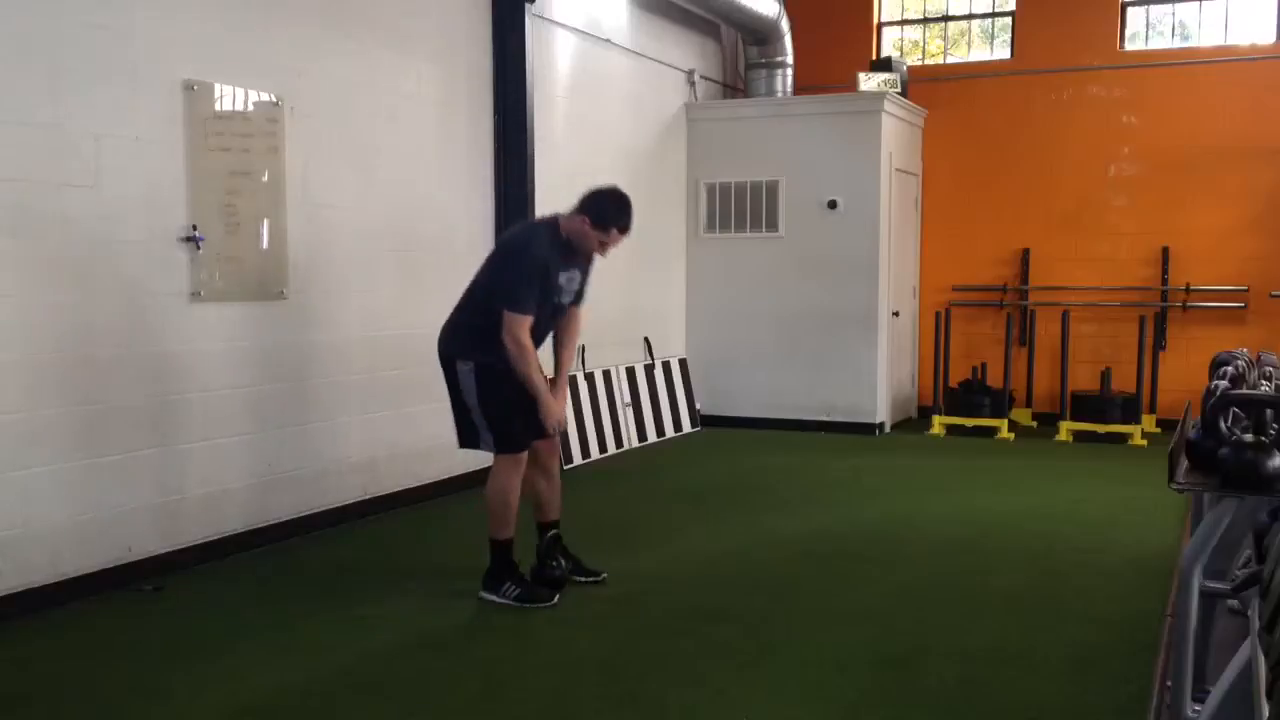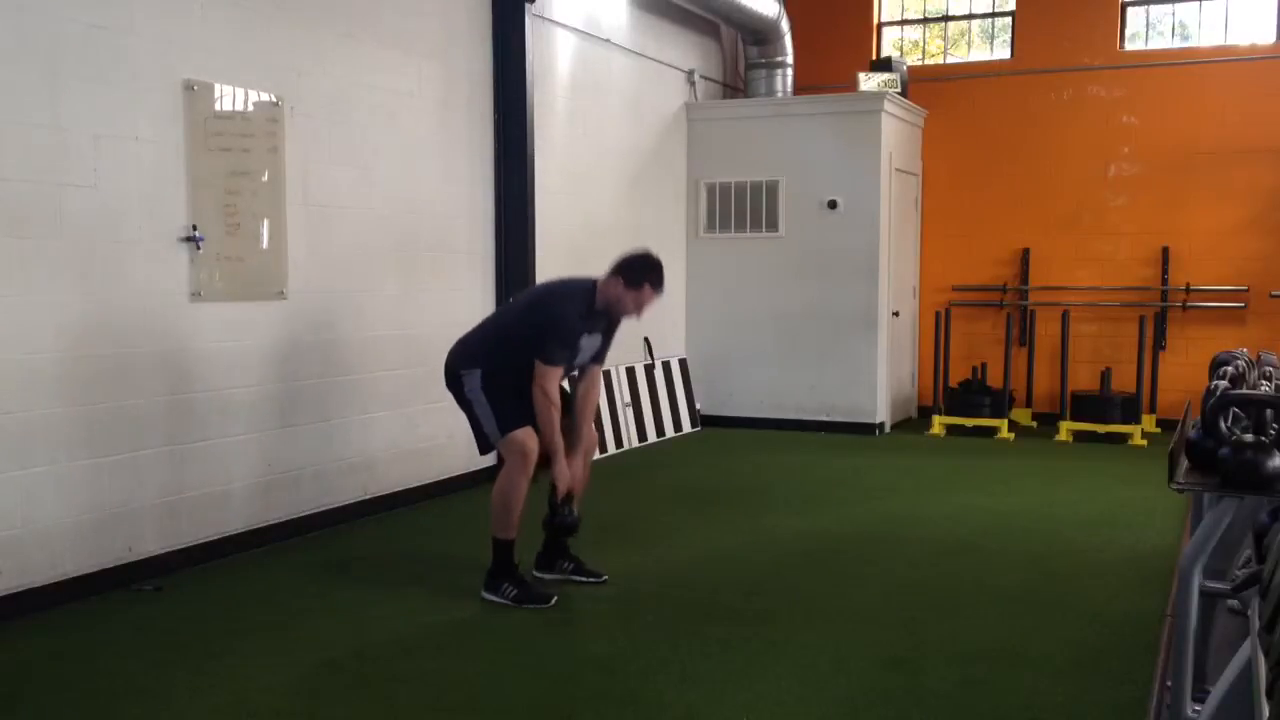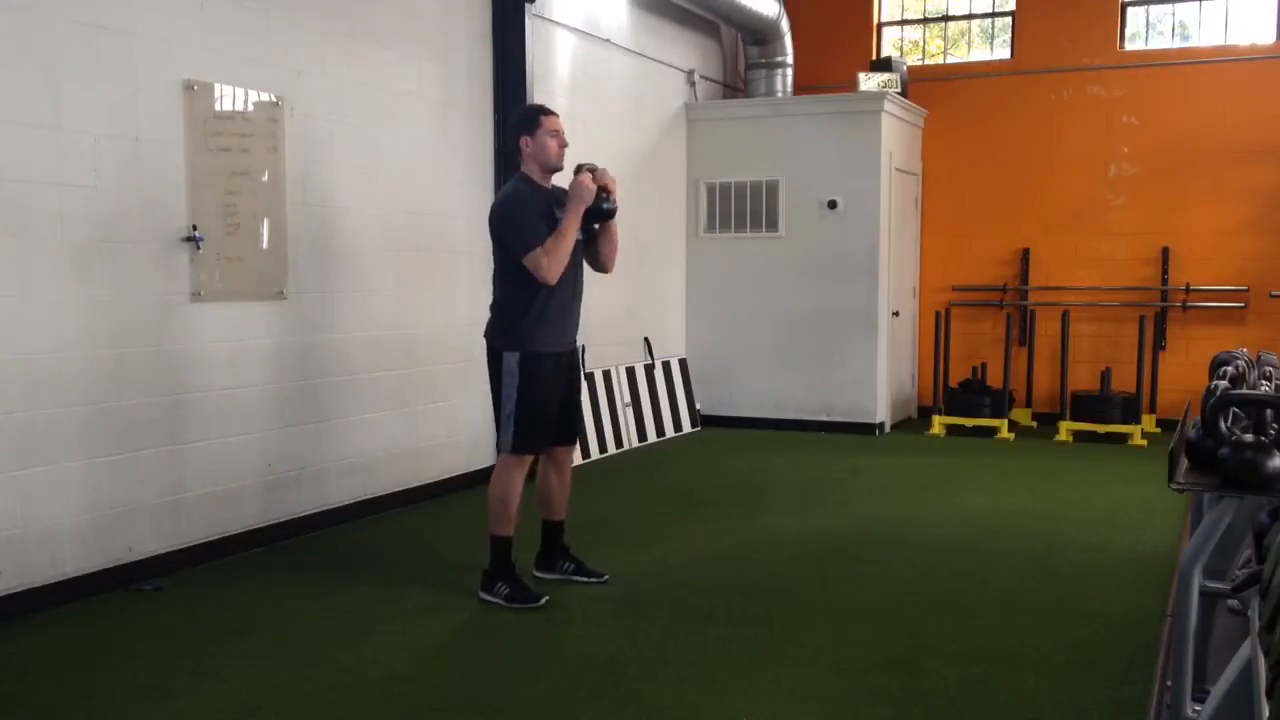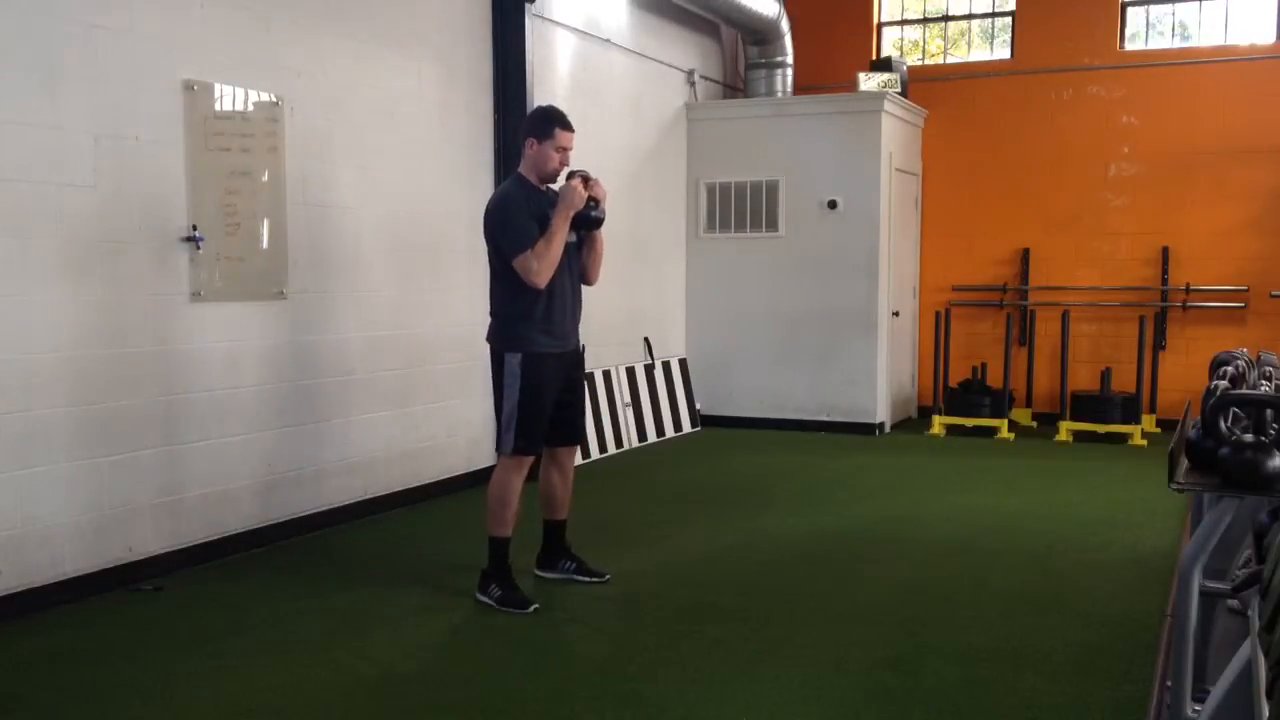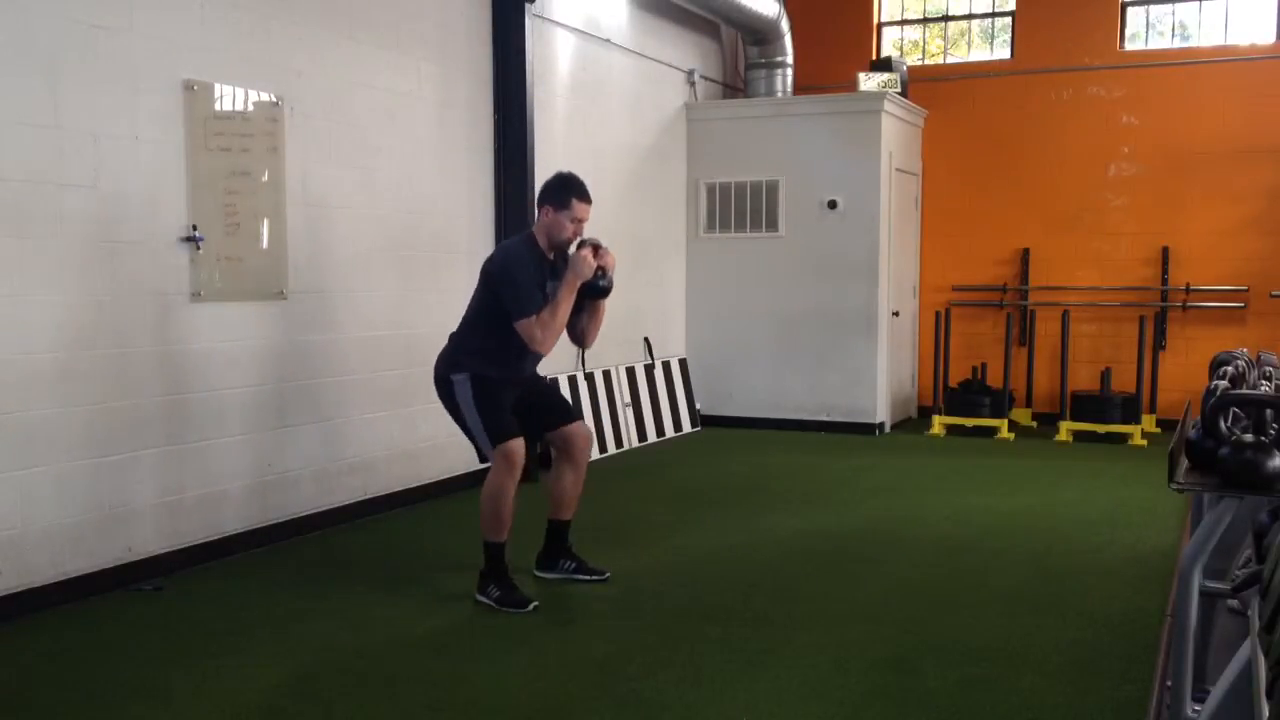
dt=1s
person 1, frame 1
left shoulder: (580, 253)
right shoulder: (530, 248)
left elbow: (569, 318)
right elbow: (514, 334)
left wrist: (560, 388)
right wrist: (544, 399)
left hip: (513, 353)
right hip: (475, 355)
left knee: (546, 447)
right knee: (513, 453)
left ankle: (551, 554)
right ankle: (499, 574)
person 1, frame 2
left shoulder: (607, 315)
right shoulder: (564, 309)
left elbow: (588, 383)
right elbow: (545, 393)
left wrist: (578, 447)
right wrist: (559, 462)
left hip: (523, 375)
right hip: (477, 368)
left knee: (587, 440)
right knee: (523, 450)
left ankle: (554, 553)
right ankle: (500, 575)
person 1, frame 3
left shoulder: (565, 198)
right shoulder: (515, 201)
left elbow: (605, 262)
right elbow: (548, 269)
right wrist: (576, 207)
left hip: (561, 345)
right hip: (522, 348)
left knee: (560, 450)
right knee: (517, 454)
left ankle: (552, 553)
right ankle: (497, 574)
person 1, frame 4
left shoulder: (557, 199)
right shoulder: (509, 202)
left elbow: (589, 273)
right elbow: (536, 273)
right wrist: (564, 213)
left hip: (564, 346)
right hip: (523, 349)
left knee: (563, 450)
right knee: (518, 456)
left ankle: (554, 553)
right ankle: (495, 574)
person 1, frame 5
left shoulder: (562, 261)
right shoulder: (514, 261)
left elbow: (584, 339)
right elbow: (541, 340)
right wrist: (573, 281)
left hip: (515, 374)
right hip: (469, 374)
left knee: (577, 439)
right knee: (510, 454)
left ankle: (555, 552)
right ankle: (493, 576)
